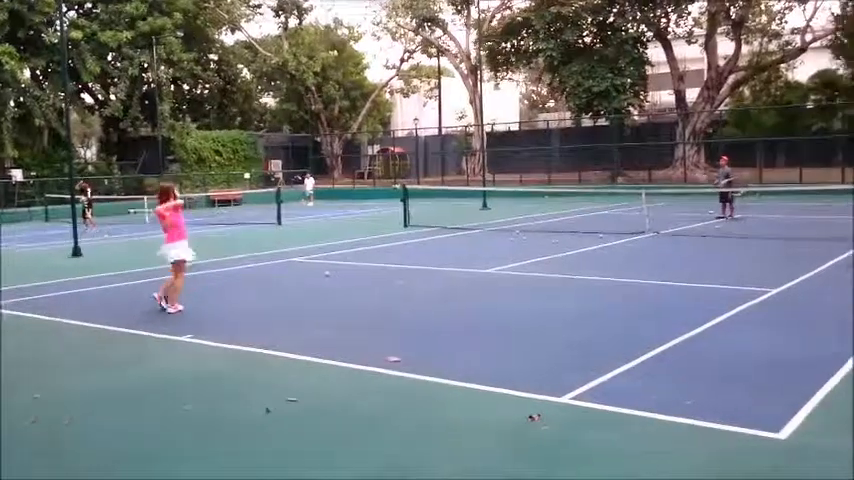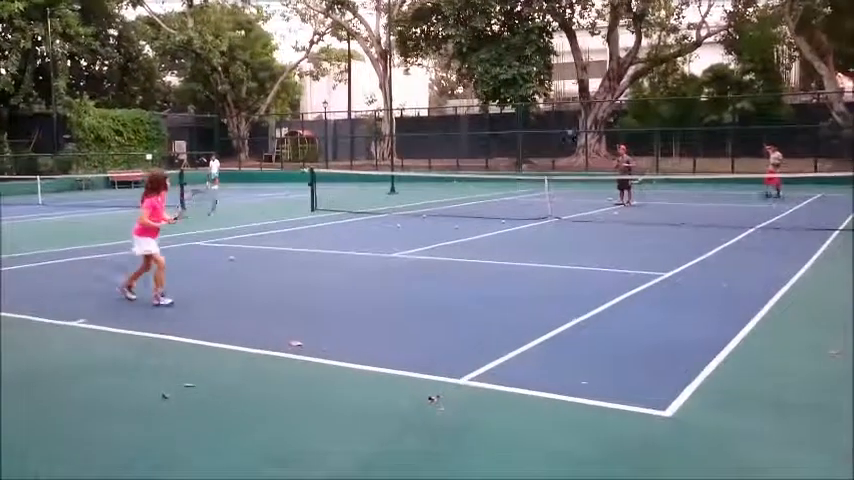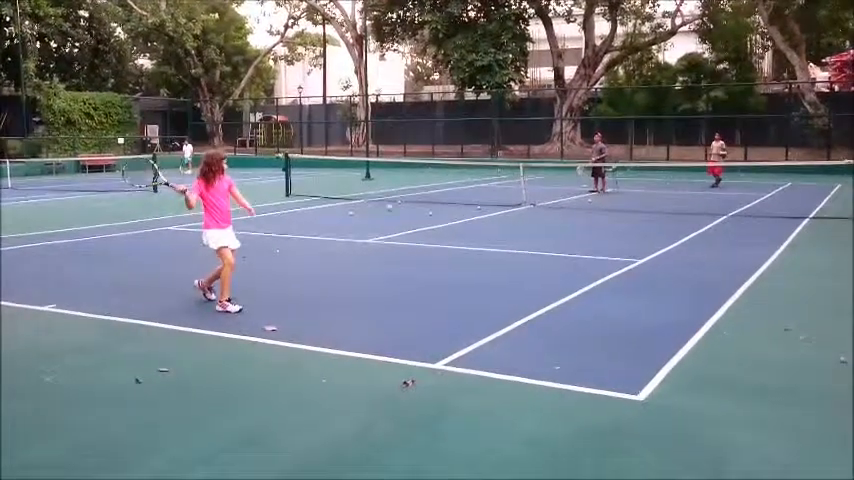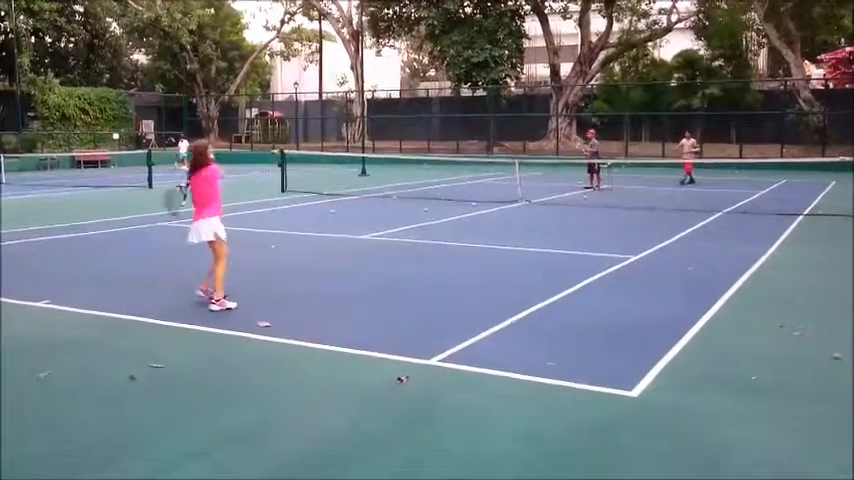
dt=1s
person 1, frame 1
left shoulder: (175, 204)
right shoulder: (161, 211)
left elbow: (181, 202)
right elbow: (166, 229)
left wrist: (167, 204)
right wrist: (166, 216)
left hip: (181, 243)
right hip: (175, 244)
left knee: (178, 275)
right knee: (179, 275)
left ankle: (161, 295)
right ankle: (172, 304)
person 1, frame 2
left shoulder: (161, 196)
right shoulder: (150, 199)
right elbow: (143, 221)
left wrist: (168, 219)
right wrist: (158, 225)
left hip: (151, 237)
right hip: (143, 237)
left knee: (147, 266)
right knee: (161, 263)
left ankle: (127, 286)
right ankle: (158, 295)
person 1, frame 3
left shoulder: (226, 180)
right shoulder: (201, 183)
left elbow: (238, 198)
right elbow: (191, 206)
left wrist: (247, 206)
right wrist: (185, 193)
left hip: (227, 228)
right hip: (213, 229)
left knee: (226, 264)
right knee: (229, 262)
left ankle: (204, 284)
right ankle: (223, 301)
person 1, frame 4
left shoulder: (194, 176)
right shoulder: (213, 169)
left elbow: (197, 201)
right elbow: (220, 175)
left hip: (200, 221)
right hip: (209, 220)
left knee: (222, 255)
right knee: (221, 259)
left ankle: (206, 287)
right ankle: (217, 300)
